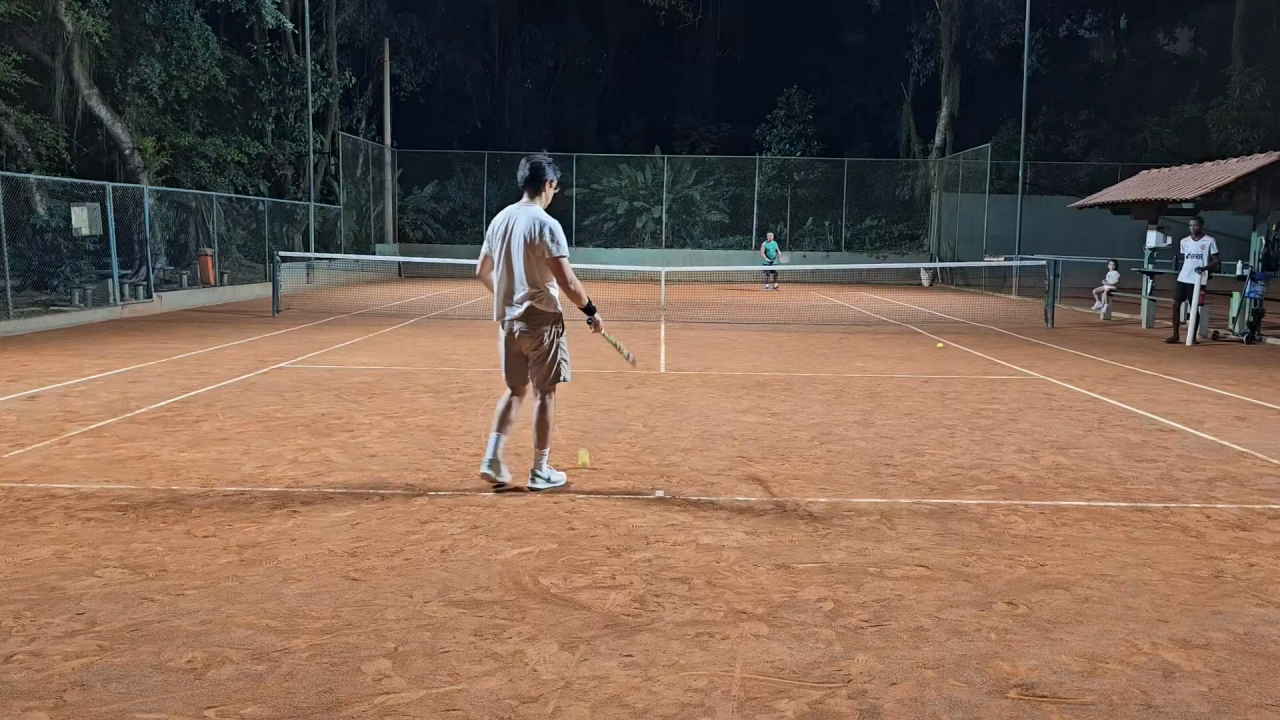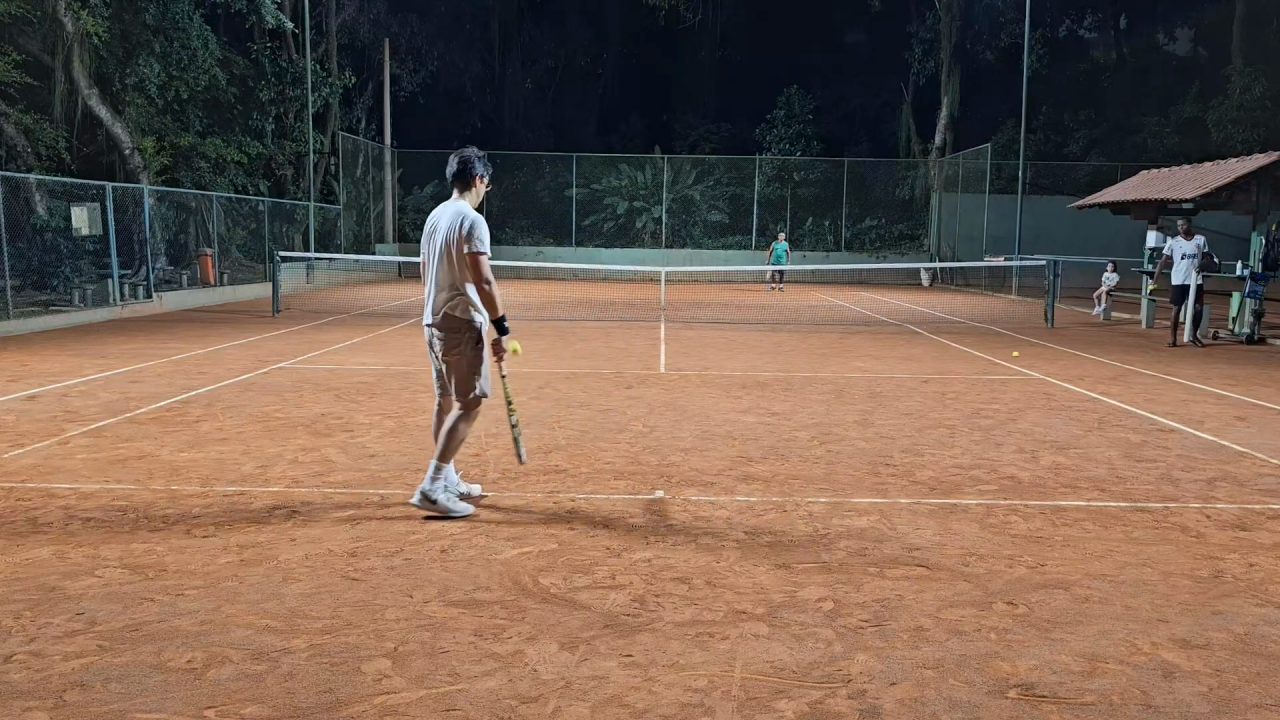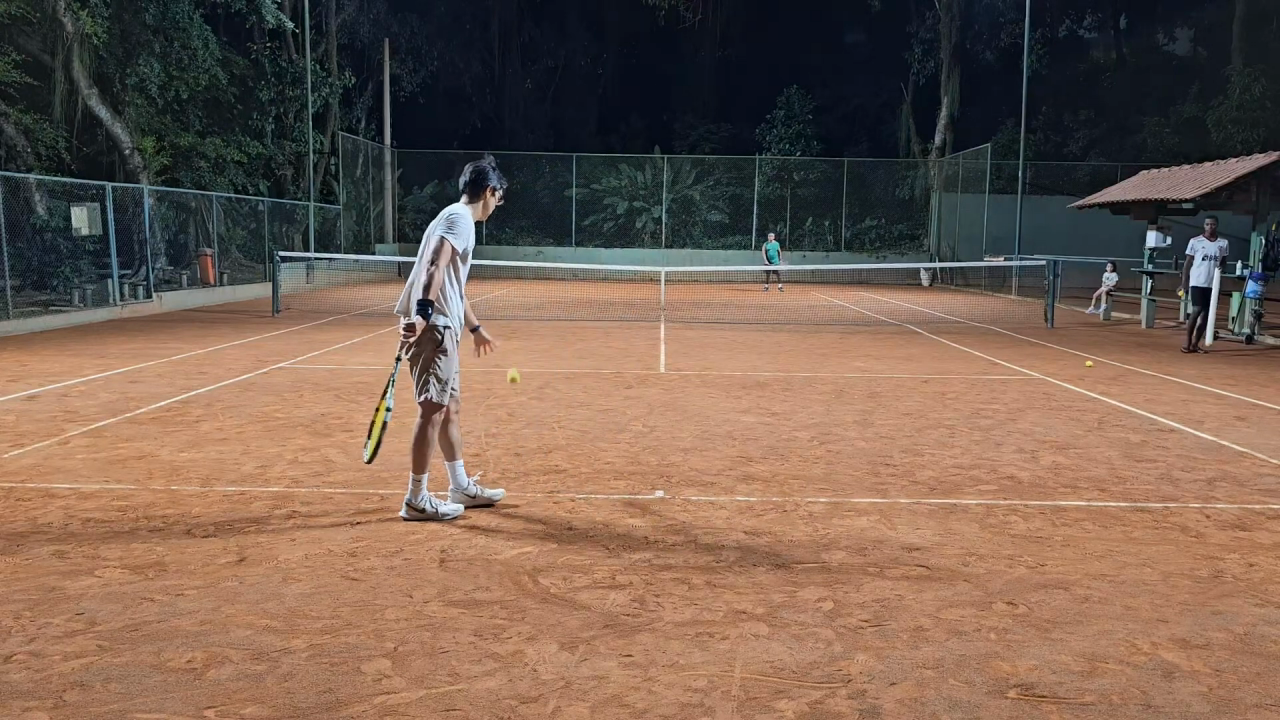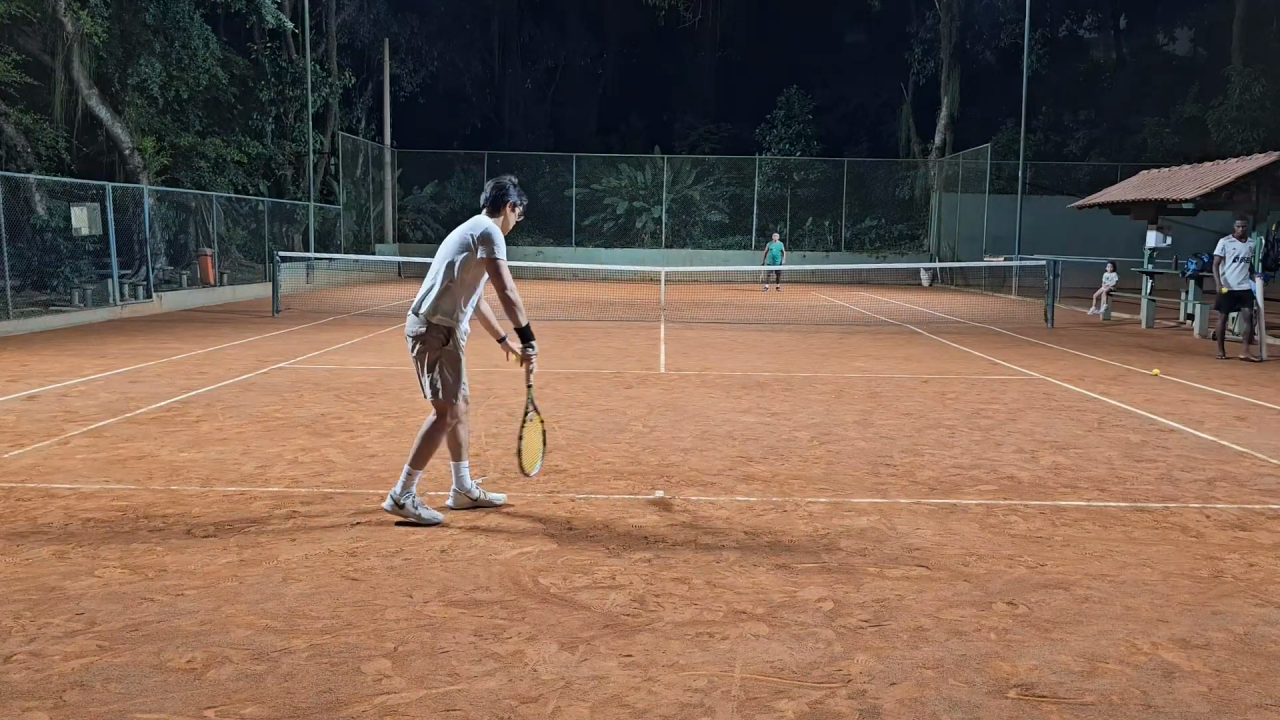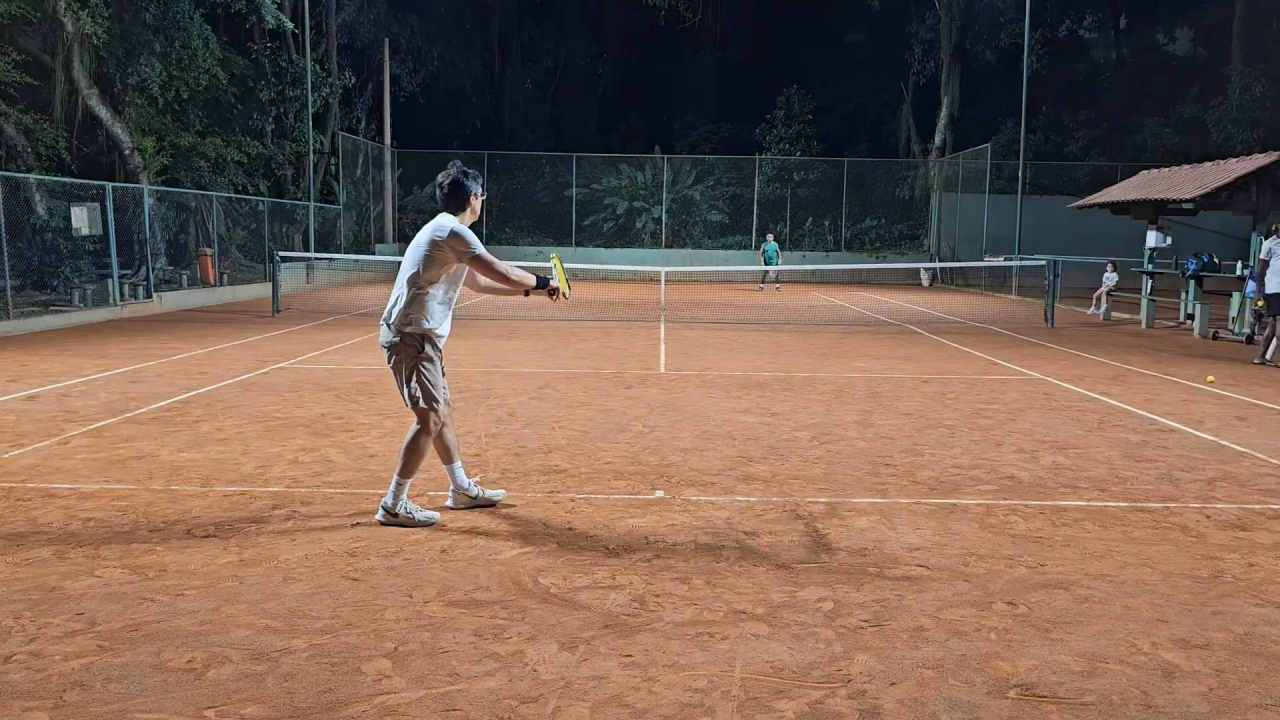
dt=0.7s
person 1, frame 1
left shoulder: (499, 220)
right shoulder: (547, 225)
left elbow: (483, 272)
right elbow: (567, 281)
right wrist: (591, 312)
left hip: (509, 320)
right hip: (542, 320)
left knee: (515, 391)
right knee: (544, 393)
left ankle: (493, 459)
right ankle: (541, 471)
person 1, frame 2
left shoulder: (435, 217)
right shoulder: (471, 220)
right elbow: (484, 281)
right wrist: (500, 328)
left hip: (436, 322)
right hip: (461, 324)
left knee: (446, 403)
right knee: (468, 405)
left ankle: (448, 483)
right ankle: (432, 489)
person 1, frame 3
left shoulder: (456, 217)
right shoulder: (459, 218)
right elbow: (434, 266)
left wrist: (476, 328)
right wrist: (422, 312)
left hip: (441, 327)
right hip: (432, 326)
left knee: (450, 407)
right knee: (432, 410)
left ankle: (462, 488)
right ankle: (416, 500)
person 1, frame 4
left shoulder: (473, 230)
right shoulder: (488, 231)
left elbow: (477, 298)
right elbow: (506, 290)
left wrist: (504, 340)
right wrist: (528, 339)
left hip: (439, 328)
right hip: (437, 328)
left knee: (458, 407)
right knee: (445, 411)
left ankle: (463, 489)
right ankle: (402, 495)
person 1, frame 5
left shoulder: (445, 230)
right shoulder: (452, 231)
left elbow: (478, 281)
right elbow: (502, 273)
left wrist: (530, 290)
right wrist: (544, 282)
left hip: (419, 334)
right hip: (411, 335)
left knee: (441, 412)
right knee: (430, 418)
left ankle: (462, 489)
right ankle: (394, 505)
